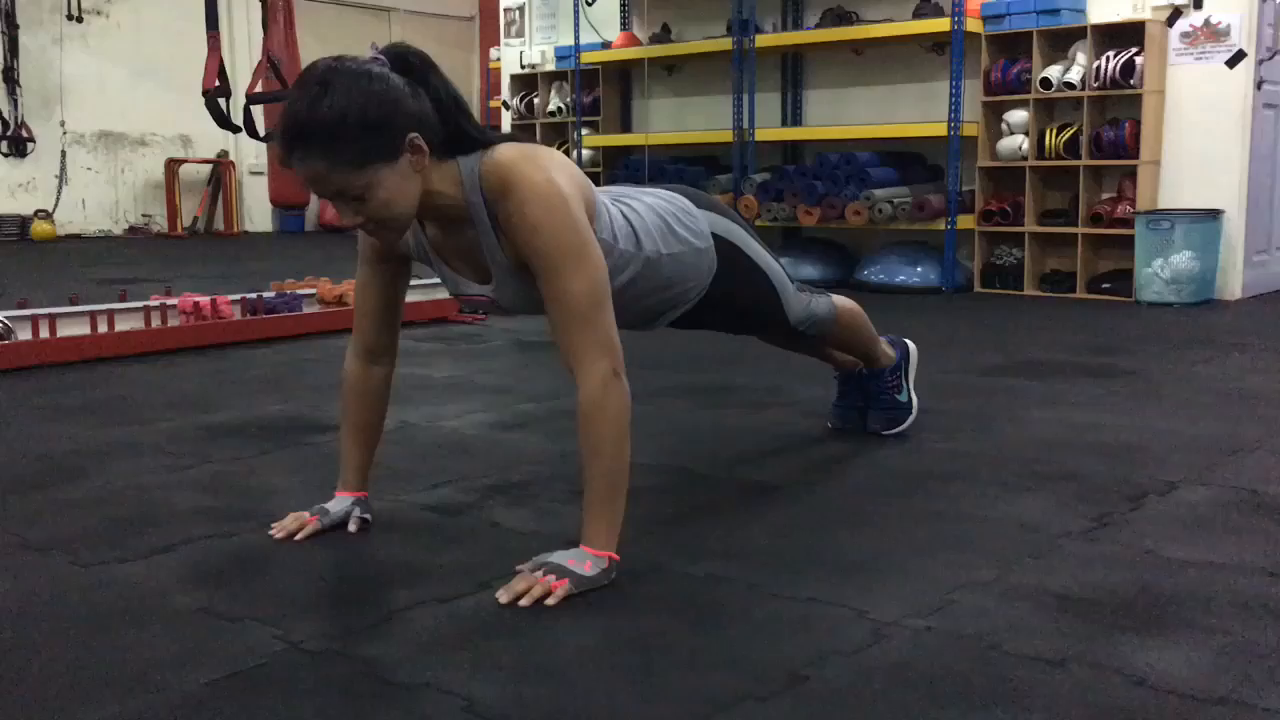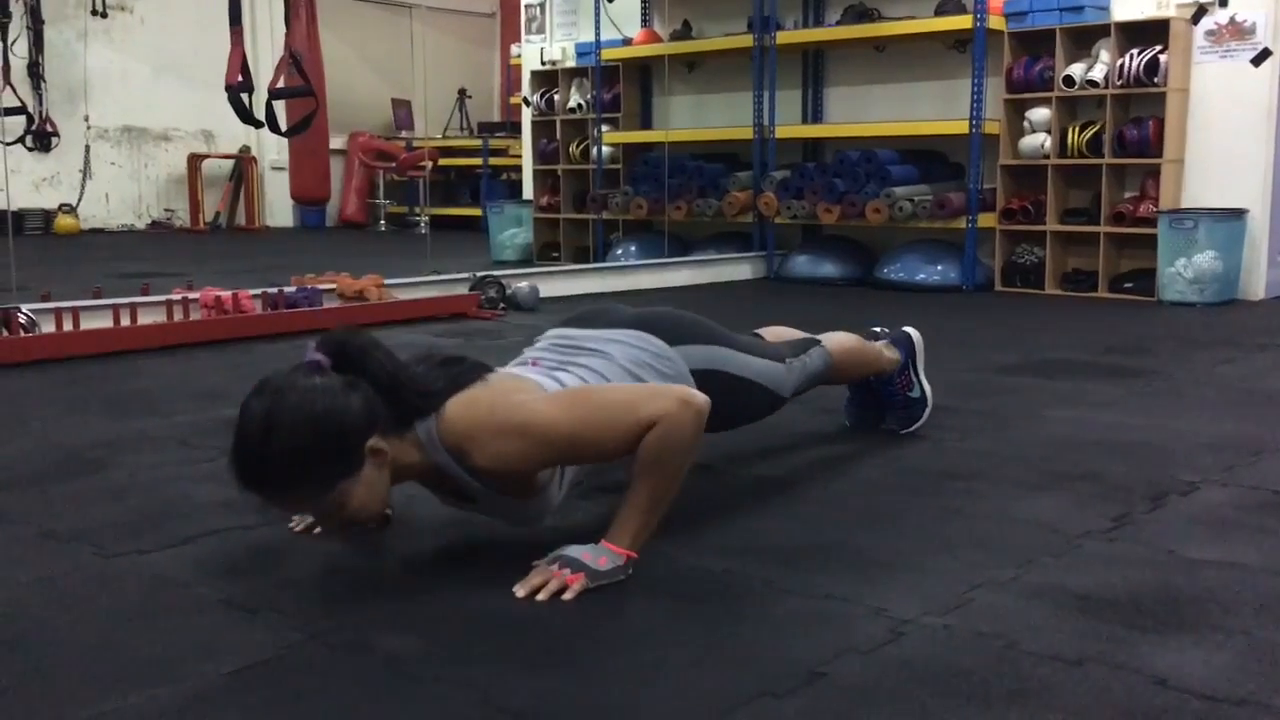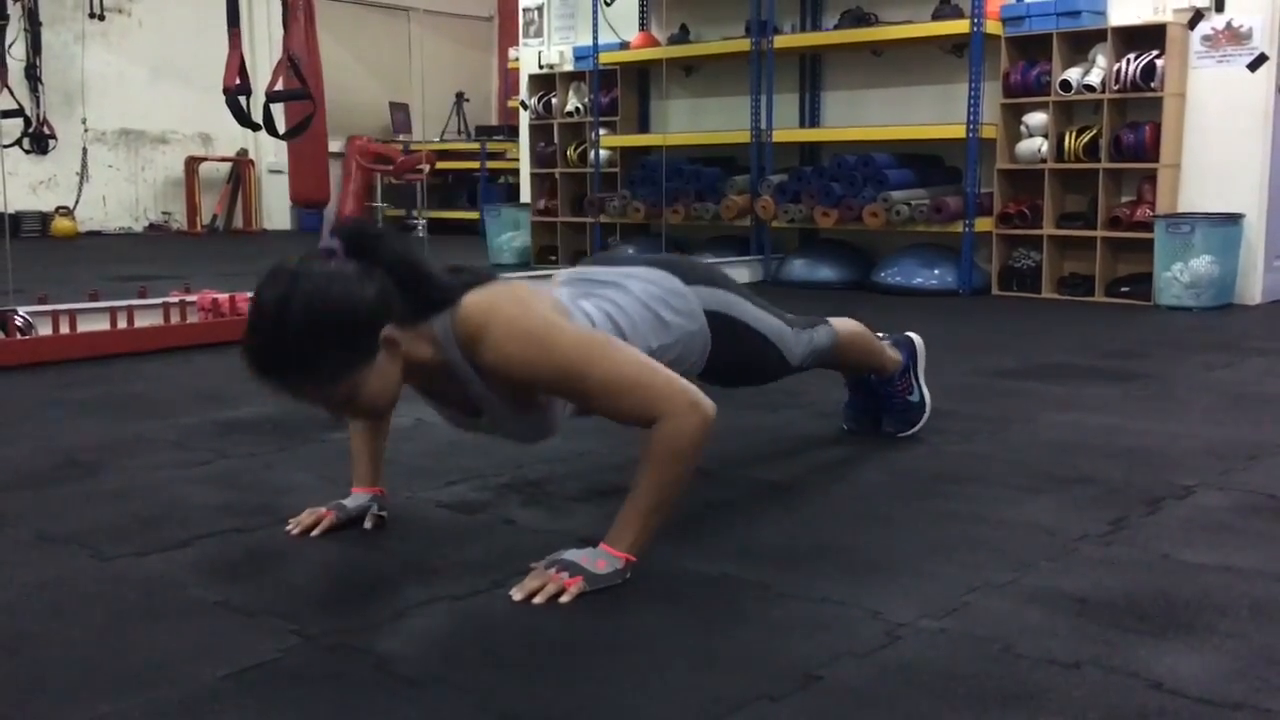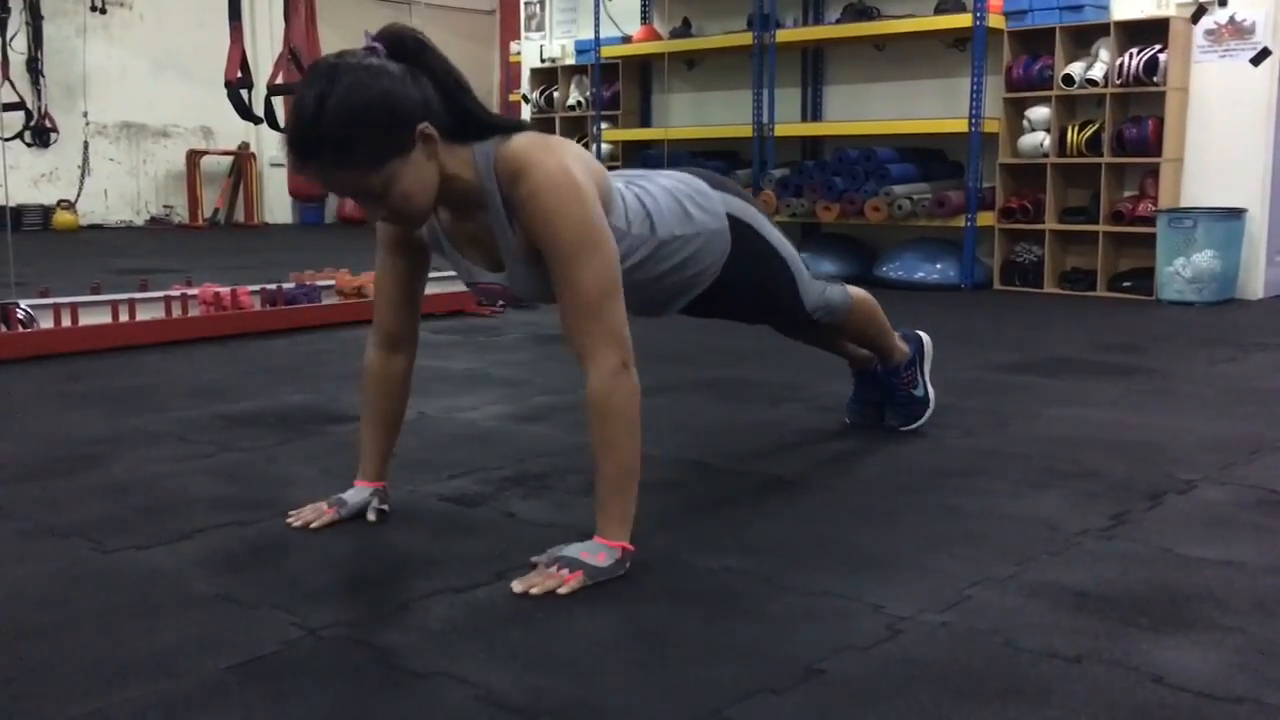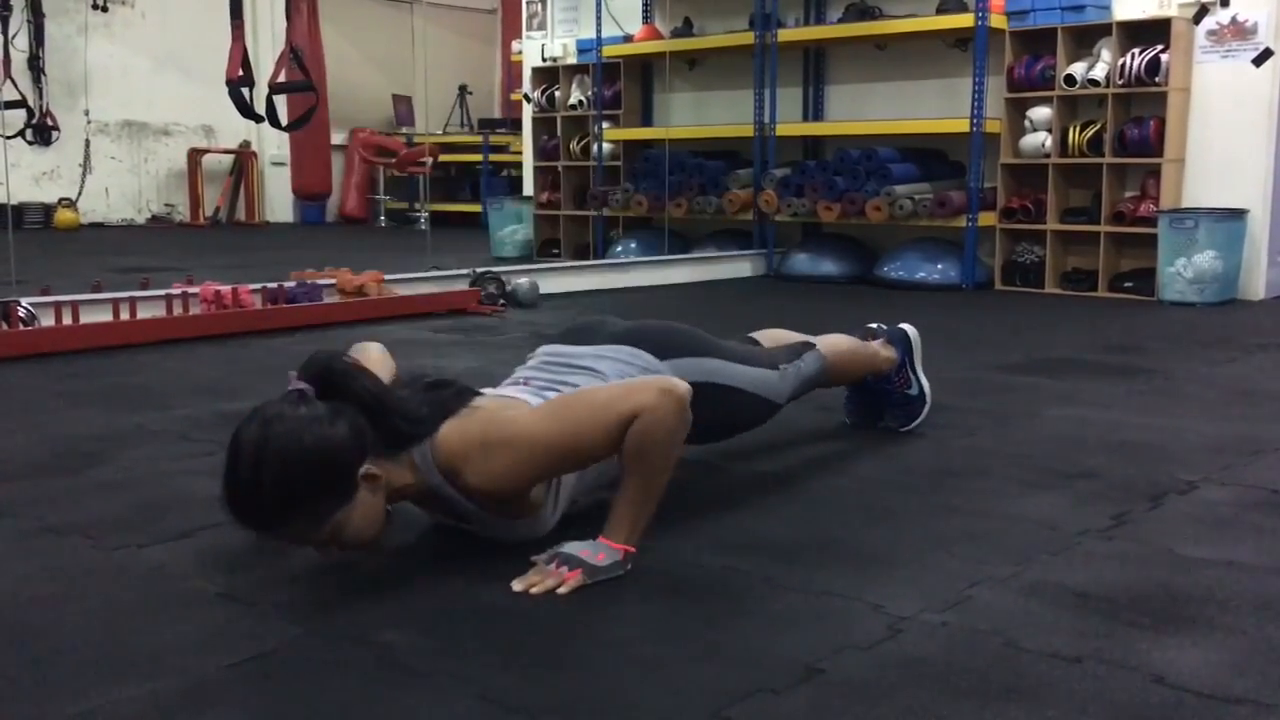
dt=1s
person 1, frame 1
left shoulder: (527, 188)
right shoulder: (391, 211)
left elbow: (600, 373)
right elbow: (369, 356)
left wrist: (596, 552)
right wrist: (349, 494)
left hip: (695, 247)
right hip: (638, 279)
left knee: (798, 317)
right knee: (779, 331)
left ankle: (887, 361)
right ankle: (853, 373)
person 1, frame 2
left shoulder: (486, 433)
right shoulder: (379, 409)
left elbow: (685, 409)
left wrist: (614, 548)
right wrist: (360, 503)
left hip: (670, 365)
right hip: (588, 348)
left knee: (793, 372)
right knee: (761, 350)
left ankle: (891, 357)
right ankle: (868, 338)
person 1, frame 3
left shoulder: (503, 335)
right shoulder: (385, 326)
left elbow: (688, 413)
left wrist: (615, 550)
right wrist: (364, 488)
left hip: (682, 314)
right hip: (602, 295)
left knee: (798, 347)
right knee: (786, 346)
left ankle: (892, 361)
right ankle: (868, 386)
person 1, frame 4
left shoulder: (542, 177)
right shoulder: (411, 195)
left elbow: (610, 365)
right elbow: (390, 345)
left wrist: (611, 544)
right wrist: (368, 485)
left hip: (710, 233)
right hip: (654, 263)
left knee: (809, 310)
right knee: (790, 325)
left ankle: (901, 357)
right ankle: (868, 372)
person 1, frame 5
left shoulder: (475, 455)
right shoulder: (365, 421)
left elbow: (668, 402)
right elbow: (371, 351)
left wrist: (613, 545)
right wrist: (349, 512)
left hip: (662, 375)
right hip: (581, 361)
left knee: (786, 377)
right knee: (758, 353)
left ankle: (887, 352)
right ankle: (865, 339)
